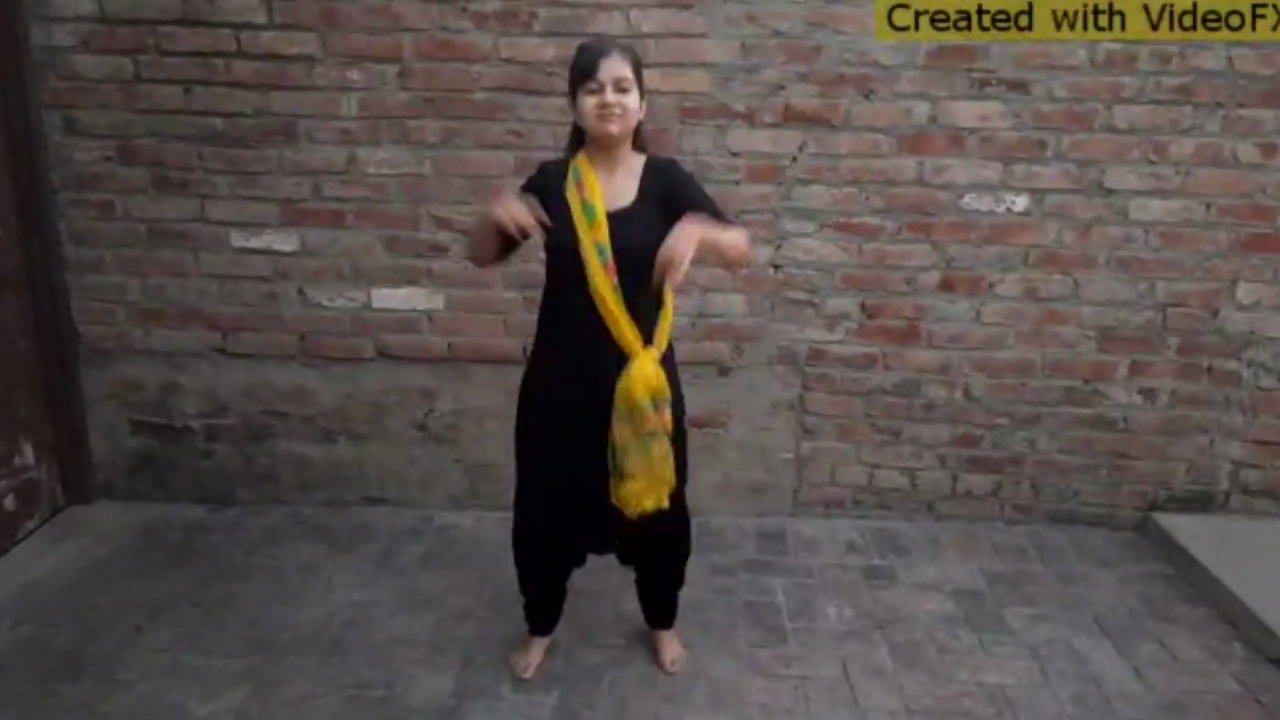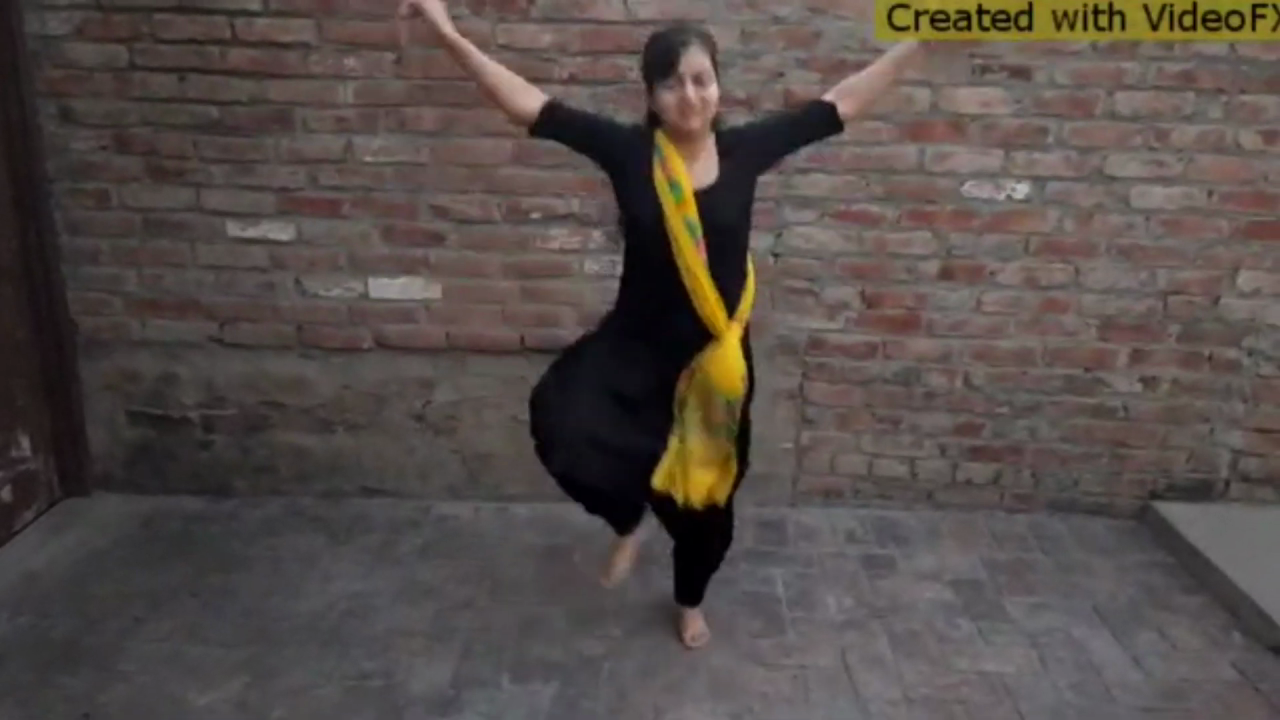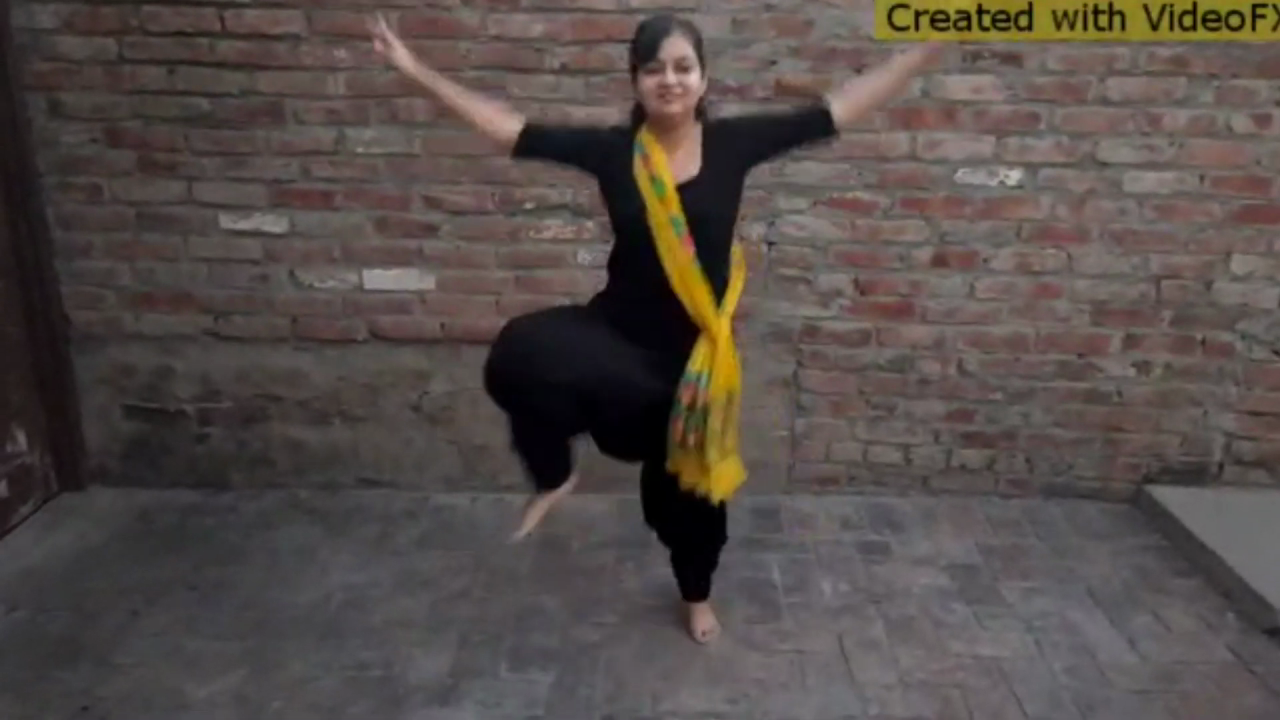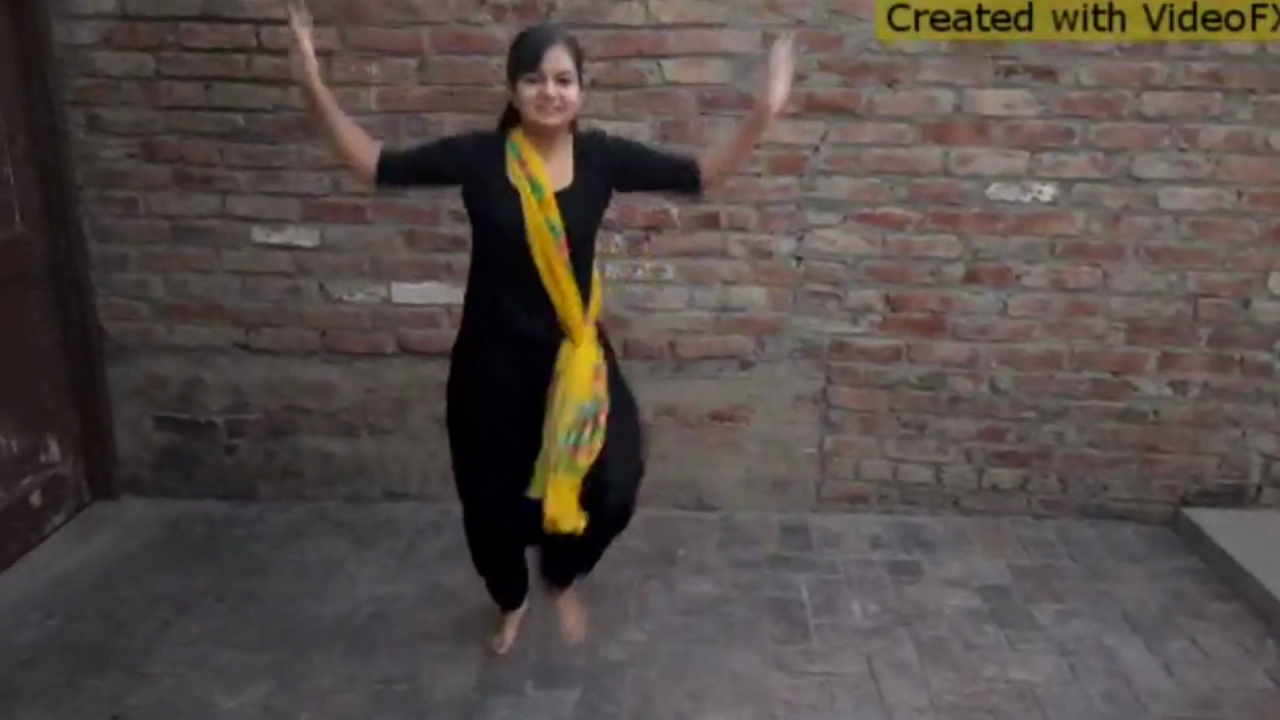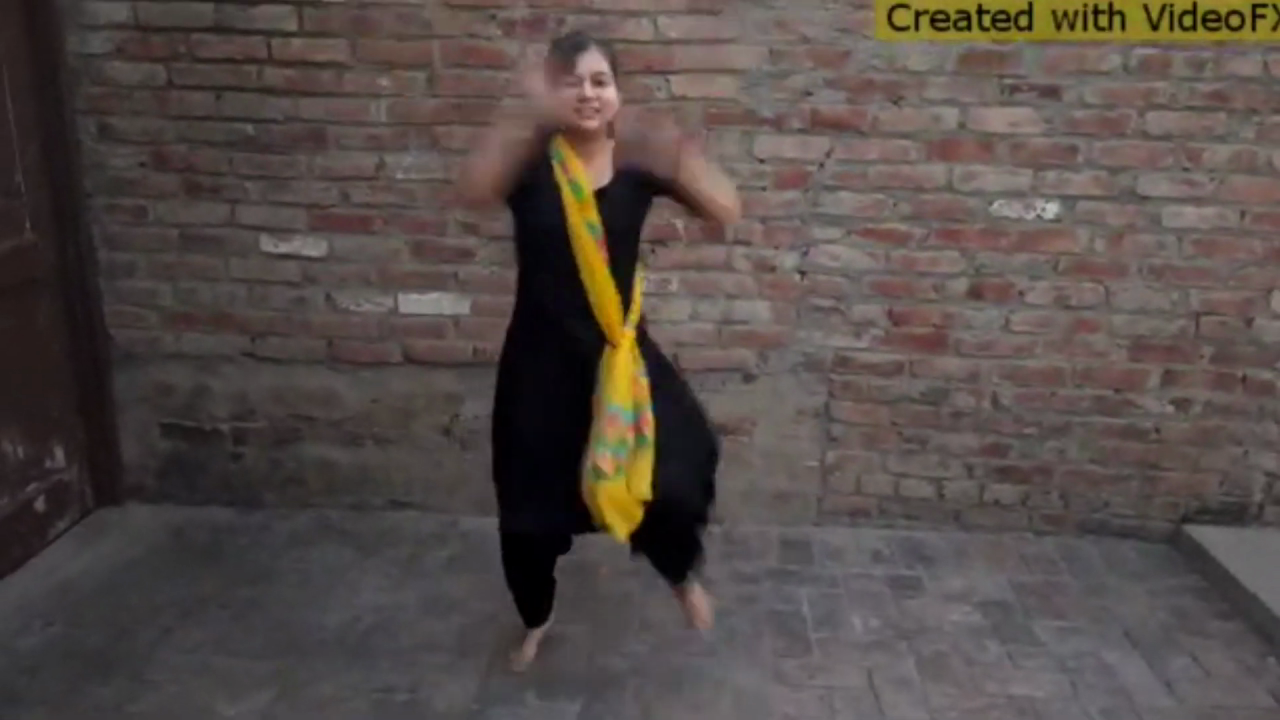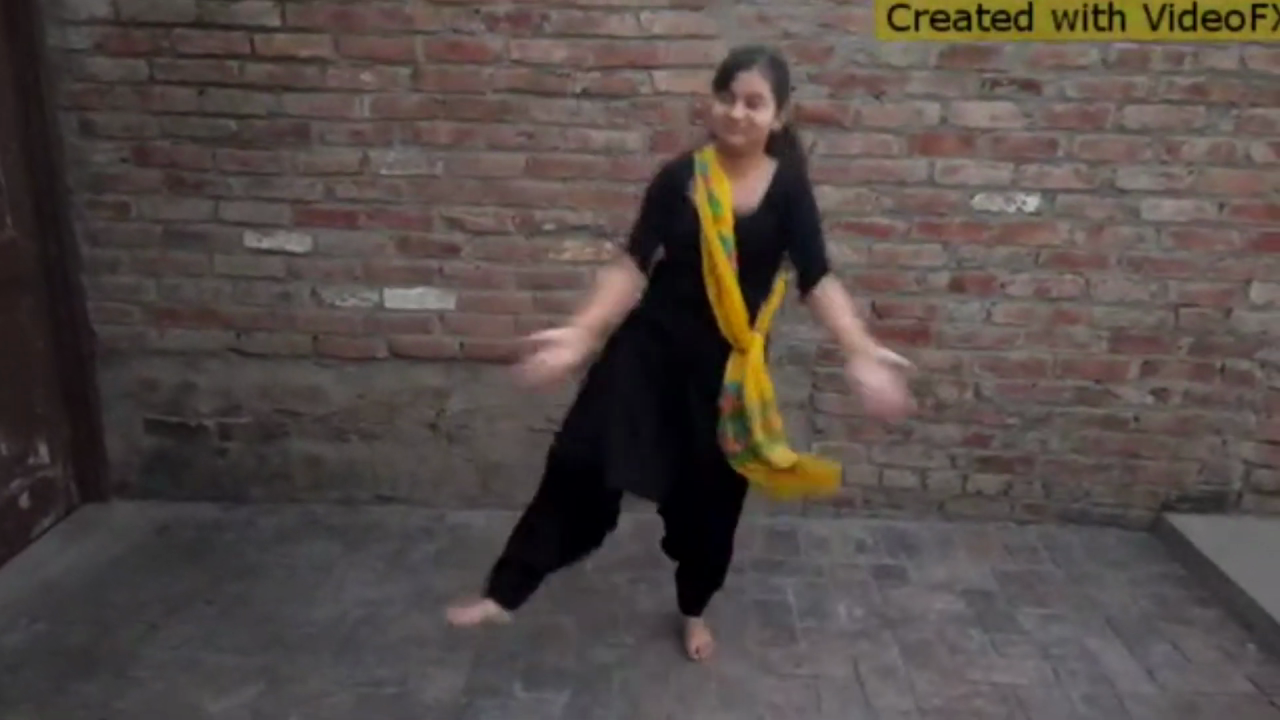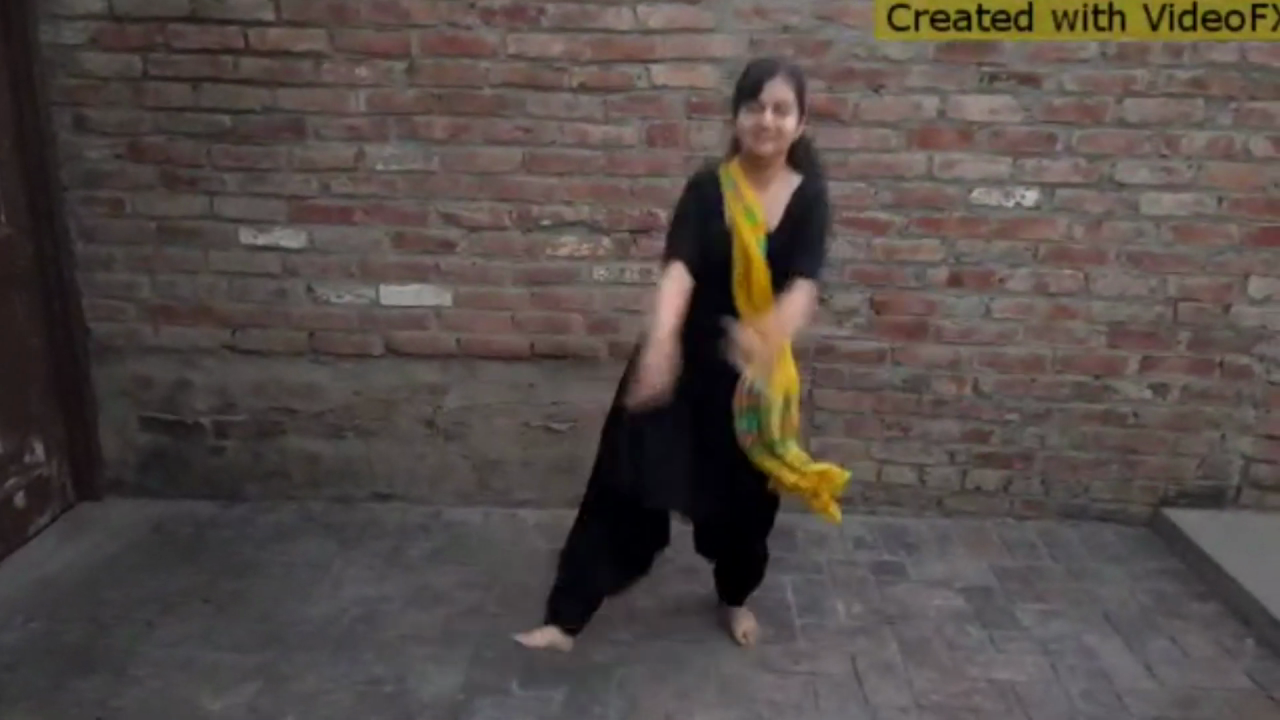
dt=0.7s
person 1, frame 1
left shoulder: (666, 179)
right shoulder: (550, 182)
left elbow: (741, 249)
right elbow: (485, 255)
left wrist: (698, 234)
right wrist: (497, 218)
left hip: (642, 376)
right hip: (560, 377)
left knee: (655, 505)
right knee: (546, 509)
left ankle: (662, 622)
right ankle: (540, 628)
person 1, frame 2
left shoulder: (747, 148)
right shoulder: (623, 147)
left elbow: (838, 106)
right elbow: (531, 106)
left hip: (716, 350)
right hip: (633, 345)
left knee: (706, 486)
right knee: (561, 424)
left ankle: (690, 601)
right ankle: (627, 518)
person 1, frame 3
left shoulder: (733, 140)
right shoulder: (610, 148)
left elbow: (835, 111)
right elbow: (513, 132)
left wrist: (922, 54)
right wrist: (419, 74)
left hip: (694, 342)
right hip: (617, 329)
left knee: (692, 478)
right knee: (521, 359)
left ankle: (696, 593)
right ankle: (554, 476)
person 1, frame 4
left shoulder: (603, 156)
right shoulder: (476, 156)
left elbow: (698, 176)
right elbow: (375, 166)
left wrist: (761, 116)
right wrist: (316, 89)
left hip: (572, 354)
right hip: (491, 358)
left knee: (609, 490)
right knee: (492, 496)
left ankle: (562, 577)
right ankle: (511, 602)
person 1, frame 5
left shoulder: (638, 161)
right shoulder: (529, 160)
left elbow: (724, 211)
right elbow: (473, 189)
left wrist: (677, 160)
right wrist: (524, 115)
left hip: (619, 355)
right hip: (540, 360)
left knee: (671, 482)
right knee: (531, 507)
left ankle: (680, 567)
right ankle: (535, 619)
person 1, frame 6
left shoulder: (789, 184)
right shoulder: (677, 176)
left elbow: (818, 280)
right elbow: (633, 265)
left wrist: (862, 353)
right wrist: (580, 336)
left hip: (726, 363)
right hip: (651, 346)
left knee: (712, 496)
right knee: (583, 463)
left ankle: (693, 609)
right ankle: (505, 592)
person 1, frame 7
left shoulder: (809, 194)
right shoulder: (706, 187)
left elbow: (805, 283)
right elbow: (677, 270)
left wrist: (775, 332)
right wrist: (658, 344)
left hip: (750, 362)
right hip: (685, 357)
left knee: (748, 492)
right knee: (626, 485)
left ankle: (735, 597)
right ankle: (566, 616)
